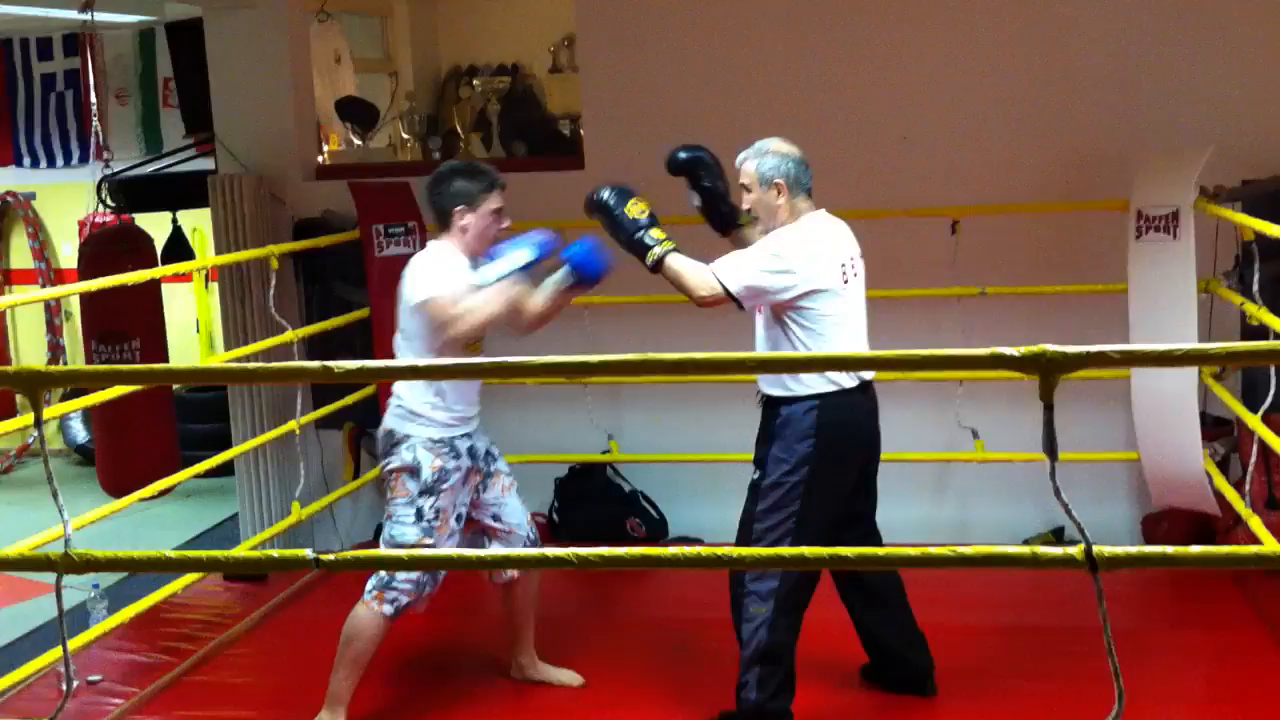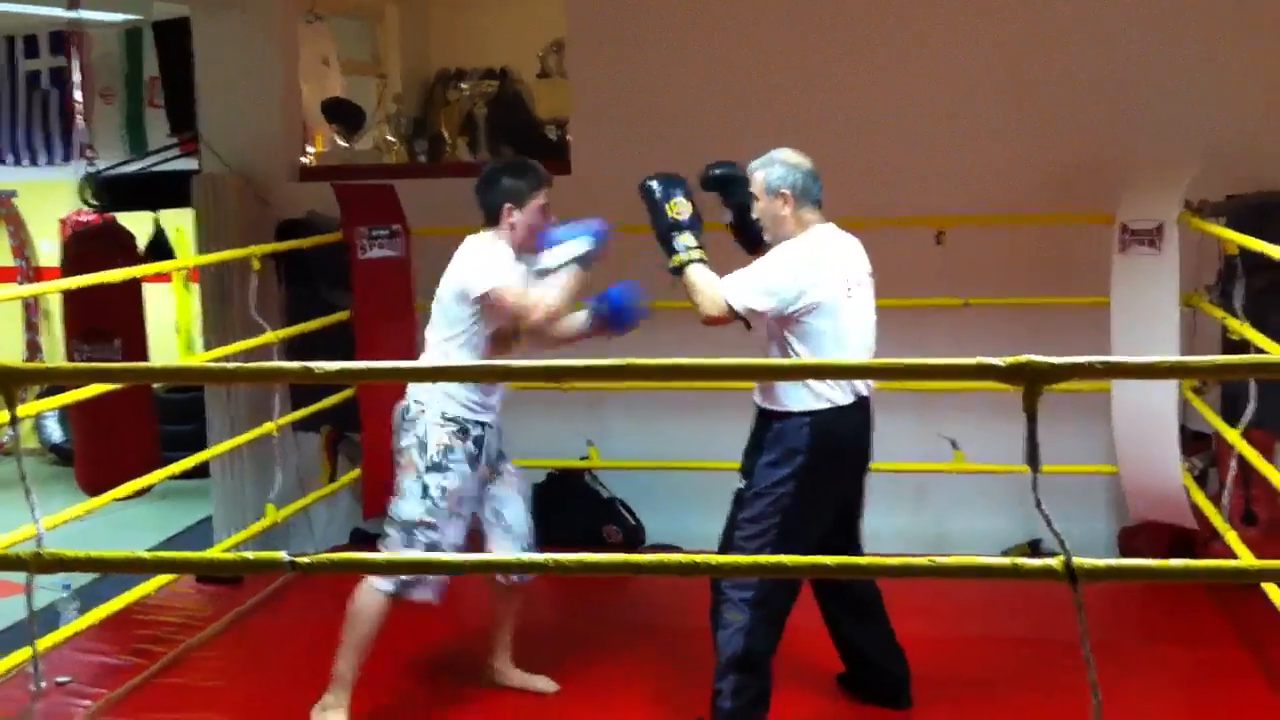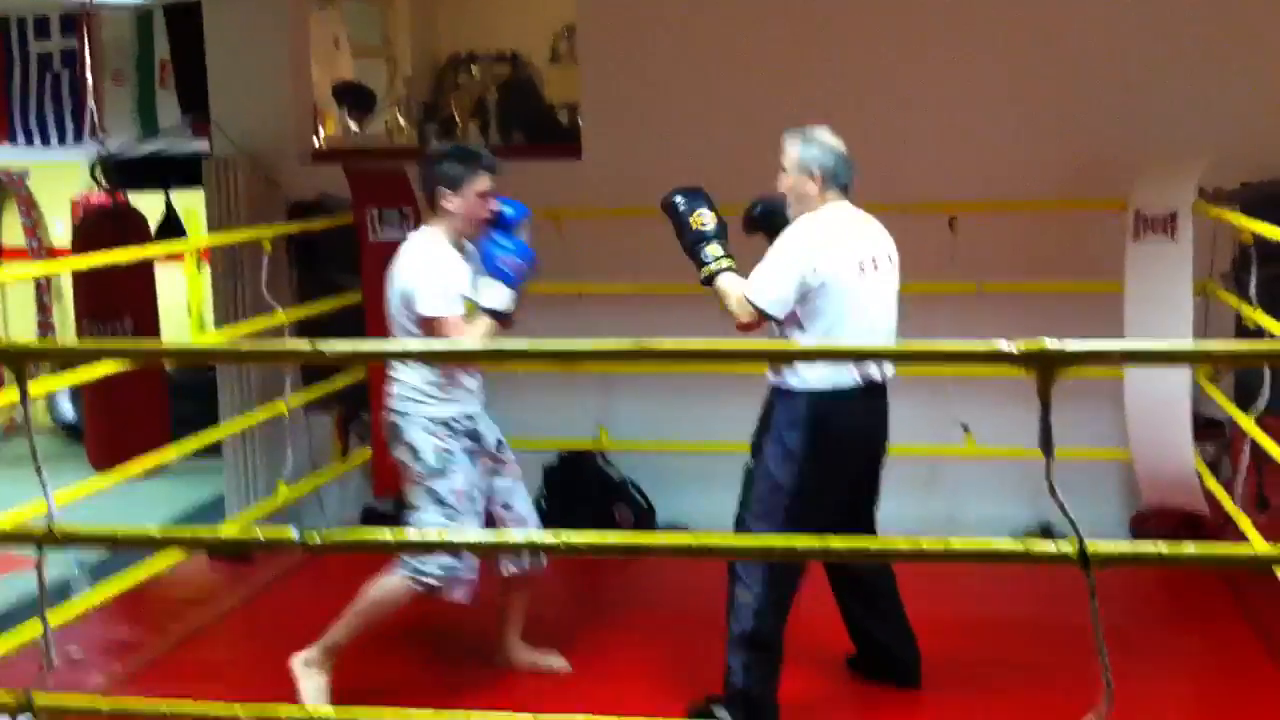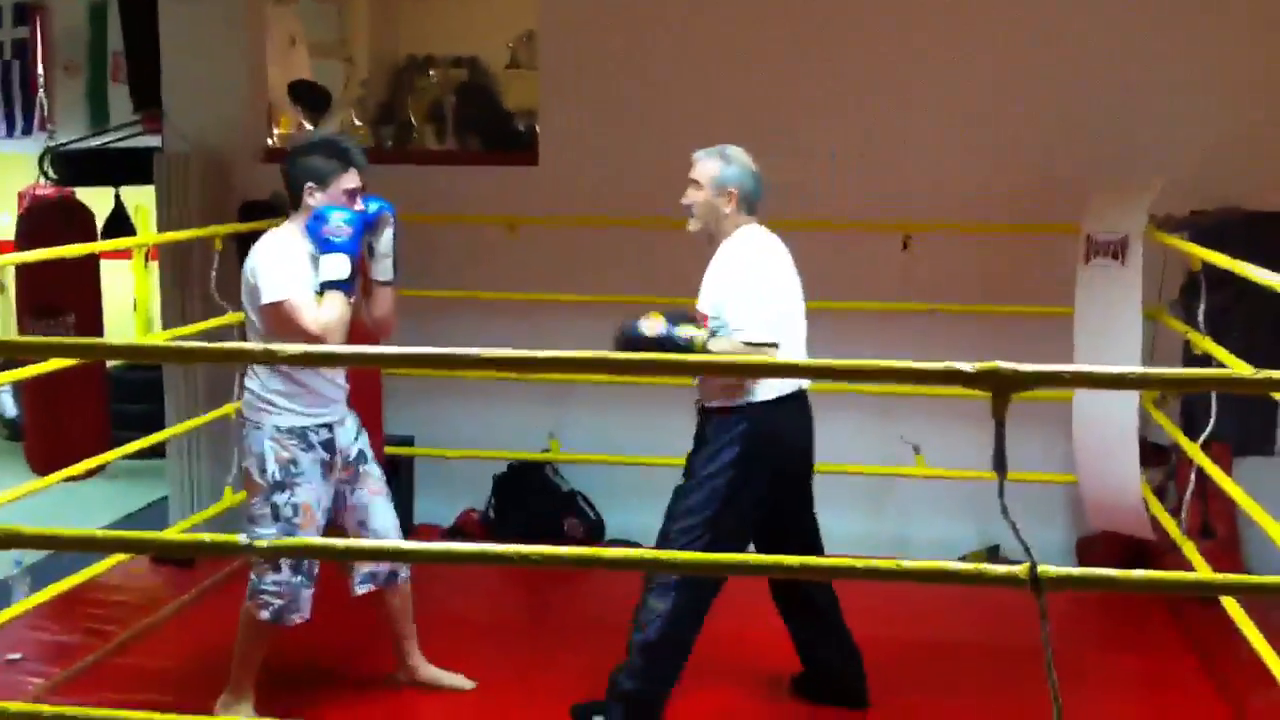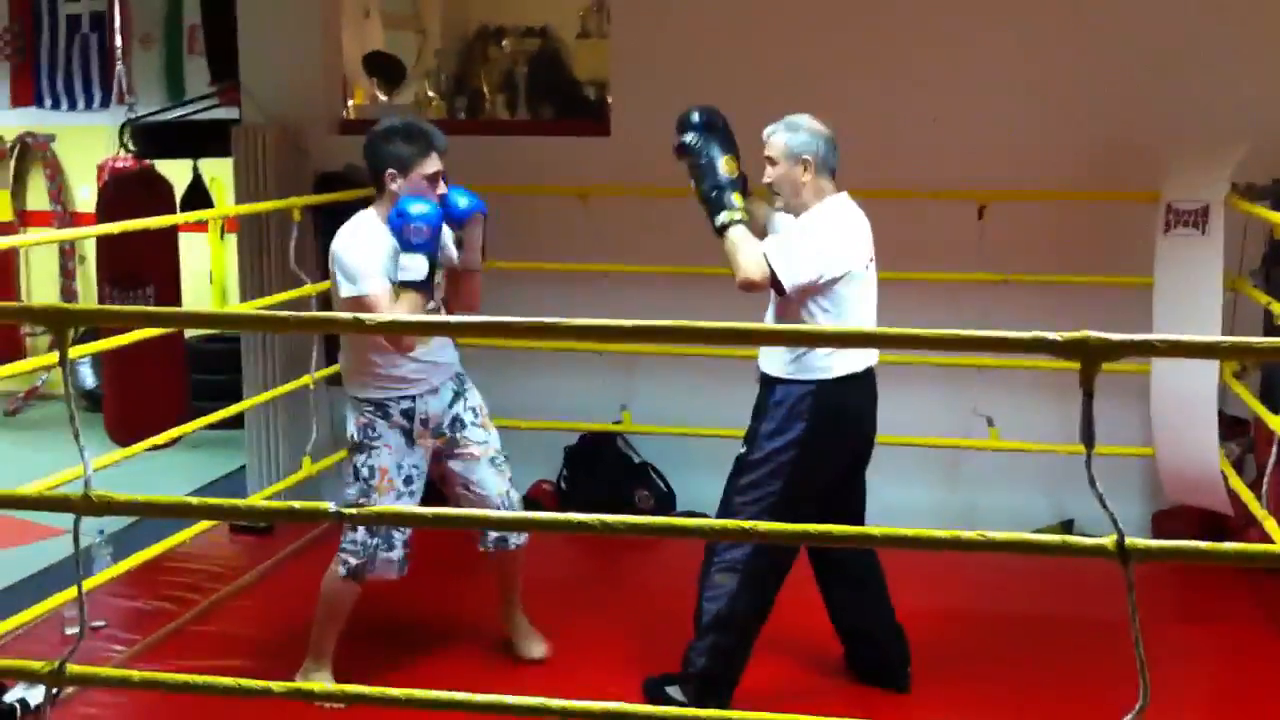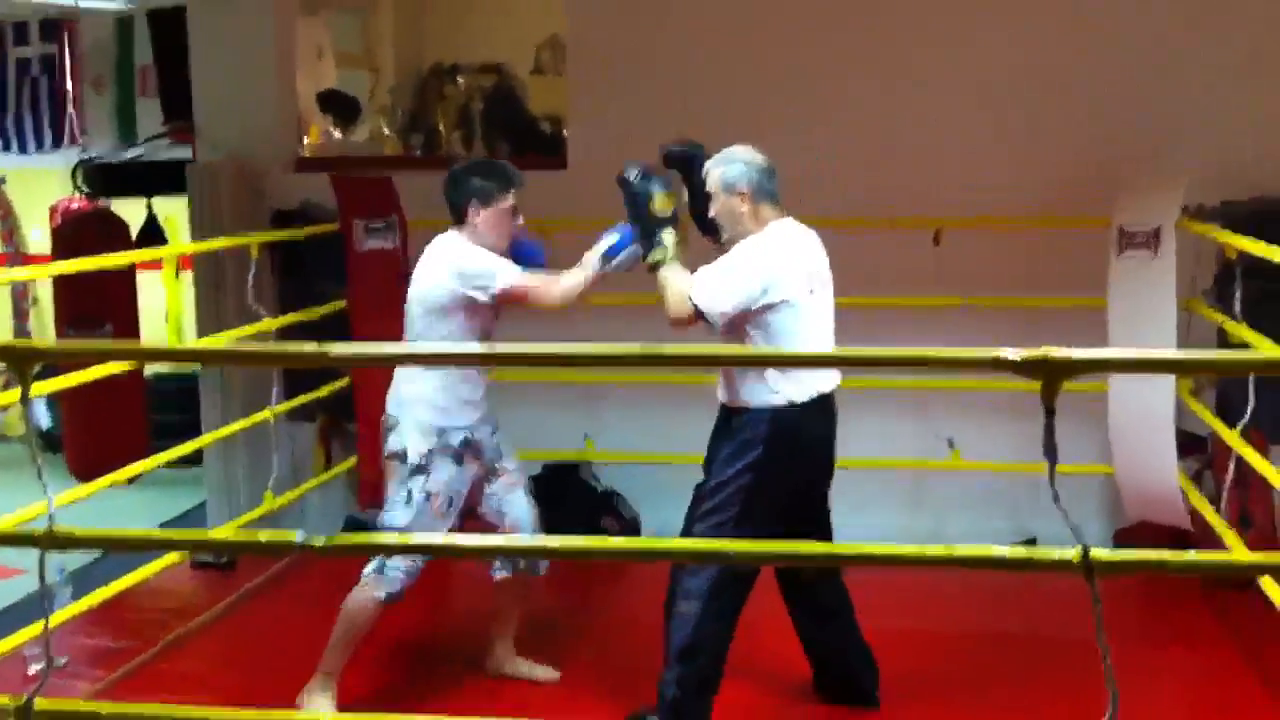
dt=0.5s
person 1, frame 1
left shoulder: (798, 246)
right shoulder: (829, 231)
left elbow: (709, 287)
right elbow: (761, 263)
left wrist: (643, 236)
right wrist: (719, 207)
left hip: (810, 420)
right hip: (849, 410)
left knee: (769, 560)
right knee: (854, 544)
right ankle: (906, 665)
person 1, frame 2
left shoulder: (802, 260)
right shoulder: (842, 247)
left elbow: (715, 306)
left wrist: (680, 237)
right wrist: (746, 225)
left hip: (803, 434)
right hip: (844, 424)
left knee: (748, 572)
right knee: (836, 557)
person 1, frame 3
left shoulder: (805, 236)
right shoulder: (874, 232)
left elbow: (751, 312)
left wrist: (708, 245)
left hip: (812, 410)
right hip: (867, 404)
right knee: (851, 535)
right ankle: (891, 656)
person 1, frame 4
left shoulder: (740, 260)
right shoulder: (759, 248)
left elbow: (754, 353)
left wrist: (675, 337)
right wrist: (680, 330)
left hip: (747, 427)
right hip: (784, 420)
left knee: (683, 562)
right knee: (793, 553)
person 1, frame 5
left shoulder: (827, 227)
right shoulder: (834, 217)
left elbow: (752, 273)
right elbow: (770, 232)
left wrist: (719, 194)
right wrist: (725, 168)
left hip: (810, 403)
right hip: (844, 398)
left knee: (744, 538)
right knee: (840, 532)
left ankle: (704, 683)
right ankle: (882, 657)
person 1, frame 6
left shoulder: (764, 257)
right shoulder: (800, 240)
left elbow: (681, 307)
right elbow: (737, 275)
left wrist: (658, 231)
right wrist: (695, 186)
left hip: (767, 429)
right hip: (810, 421)
left knee: (705, 569)
right knee: (808, 558)
person 2, frame 1
left shoulder: (464, 266)
right shoulder: (436, 265)
left elbow: (526, 318)
right elbow: (460, 327)
left wrist: (570, 278)
right wrist: (512, 271)
left hip: (464, 436)
right hip: (424, 444)
left knee: (519, 541)
right knee: (399, 584)
left ankle: (525, 660)
person 2, frame 2
left shoulder: (521, 261)
right shoulder: (487, 261)
left elbow: (549, 330)
right elbow: (539, 315)
left wrist: (600, 318)
right wrist: (571, 260)
left hip: (479, 427)
right hip: (440, 426)
left knee: (513, 540)
left ankle: (501, 664)
person 2, frame 3
left shoulder: (459, 251)
right shoulder: (425, 260)
left elbow: (486, 324)
left wrist: (512, 251)
right wrist: (497, 287)
left hip: (465, 417)
right hip: (430, 425)
left knee: (520, 527)
right knee: (438, 564)
left ankle: (513, 646)
right ankle: (317, 658)
person 2, frame 4
left shoulder: (328, 248)
right shoulder: (274, 254)
left elbow: (379, 324)
right elbow: (324, 335)
left wrist: (380, 253)
right wrist: (339, 263)
left hip: (336, 422)
right hip: (285, 432)
left knee: (386, 542)
right knee: (282, 576)
left ankle: (414, 662)
person 2, frame 5
left shoulder: (439, 218)
right shoulder: (356, 241)
left elbow: (466, 303)
right elbow: (399, 336)
left wrist: (469, 245)
right wrist: (417, 256)
left hip: (450, 390)
right hip: (385, 407)
left knee: (500, 507)
right knee: (370, 540)
left ankle: (514, 620)
right ankle: (316, 664)
person 2, frame 6
left shoulder: (472, 258)
right shoulder: (459, 261)
left elbow: (479, 325)
right elbow: (553, 294)
right wrist: (604, 252)
left hip: (471, 426)
right hip: (425, 431)
left knee: (520, 531)
right knee: (397, 564)
left ankle: (502, 652)
right ankle: (321, 687)
